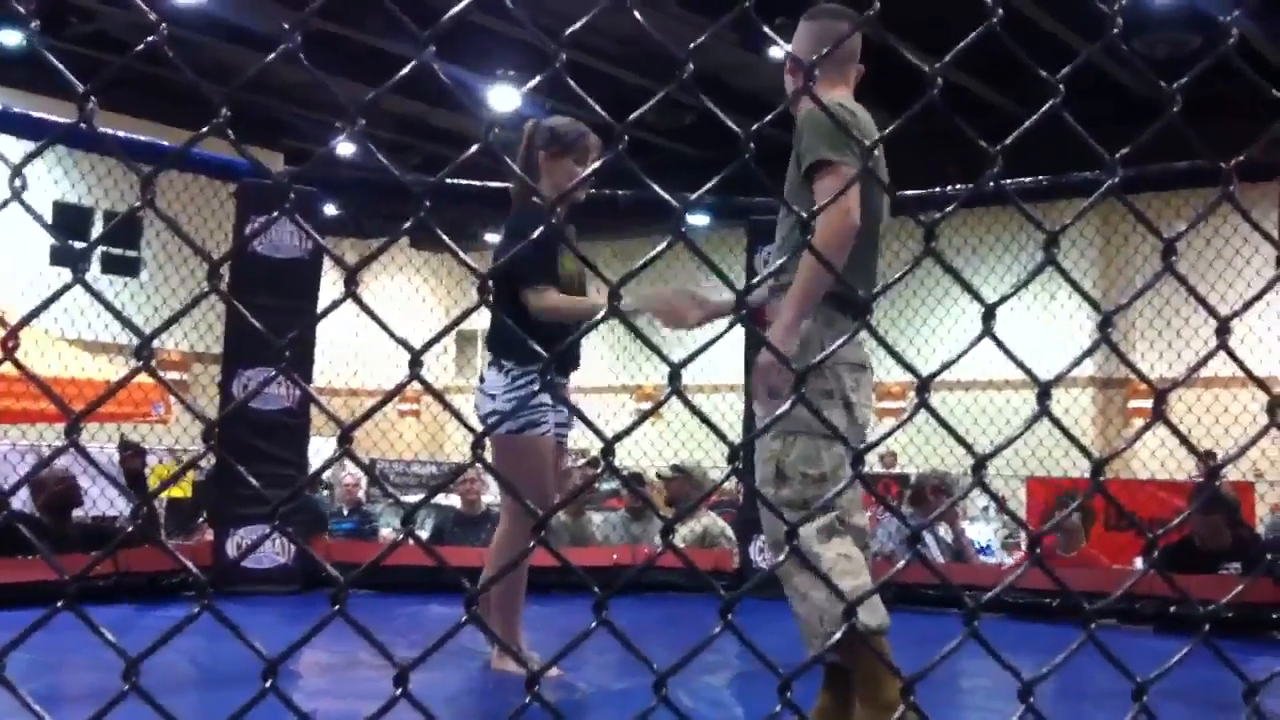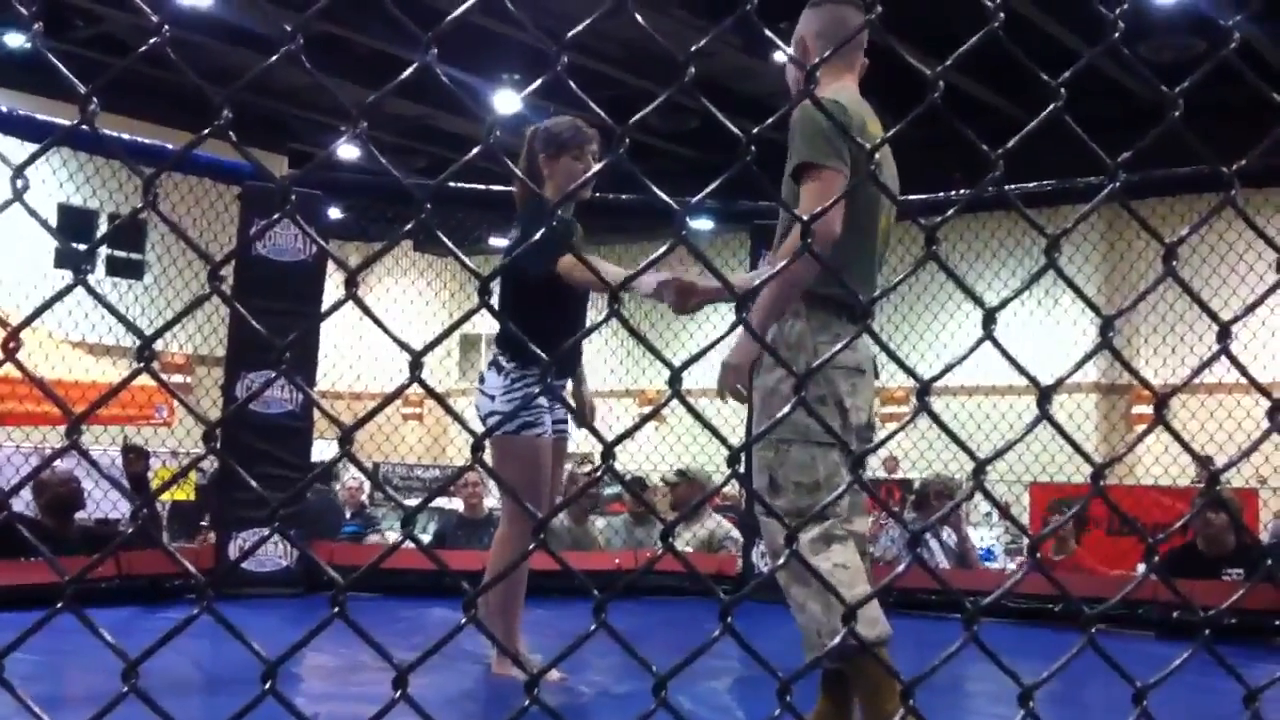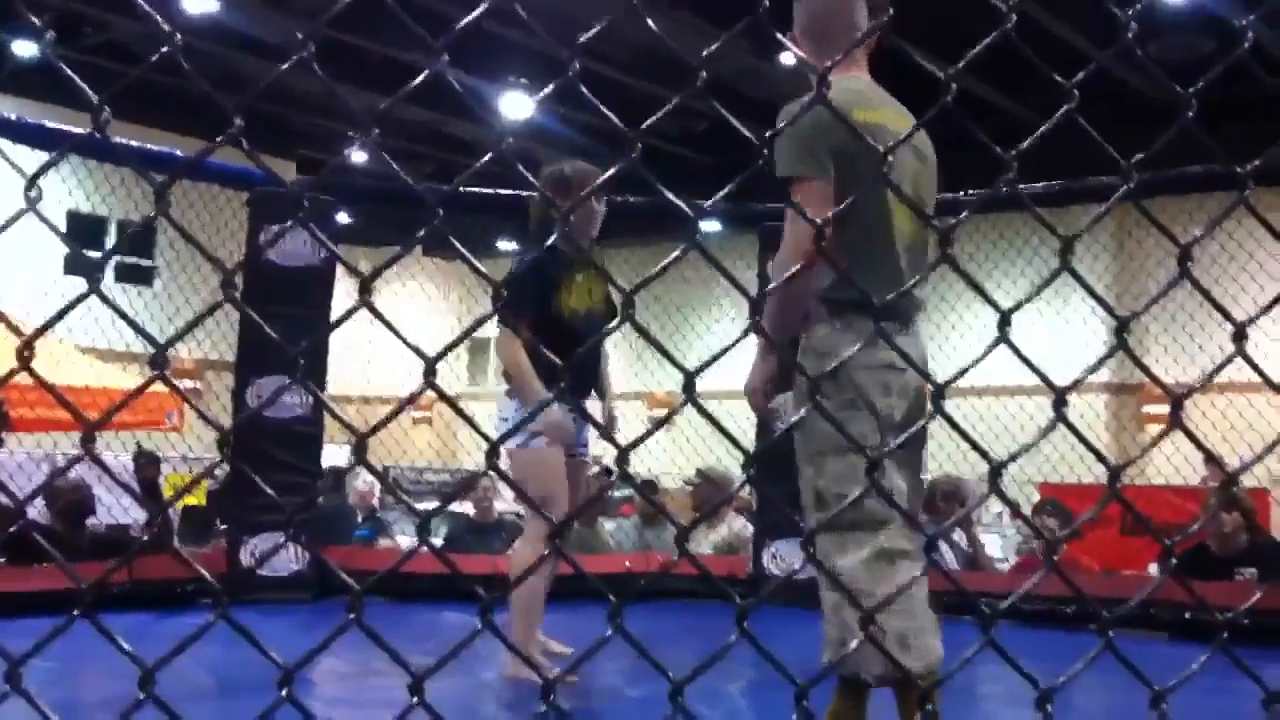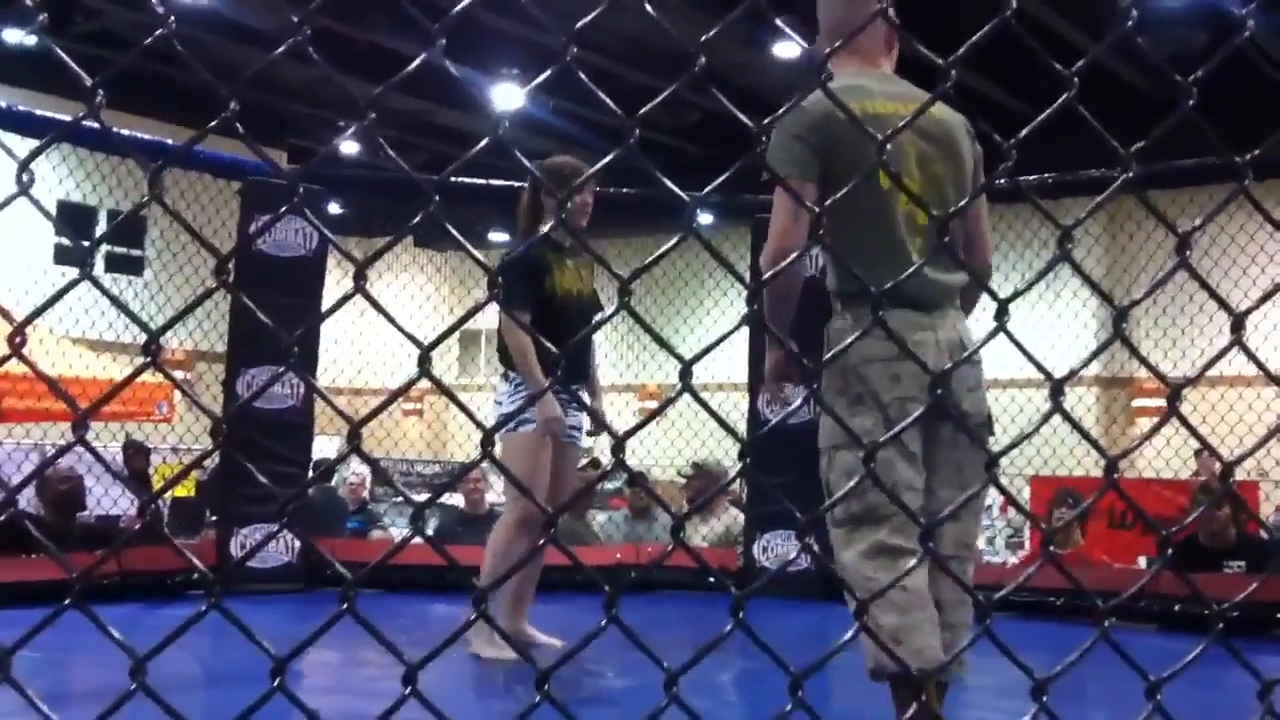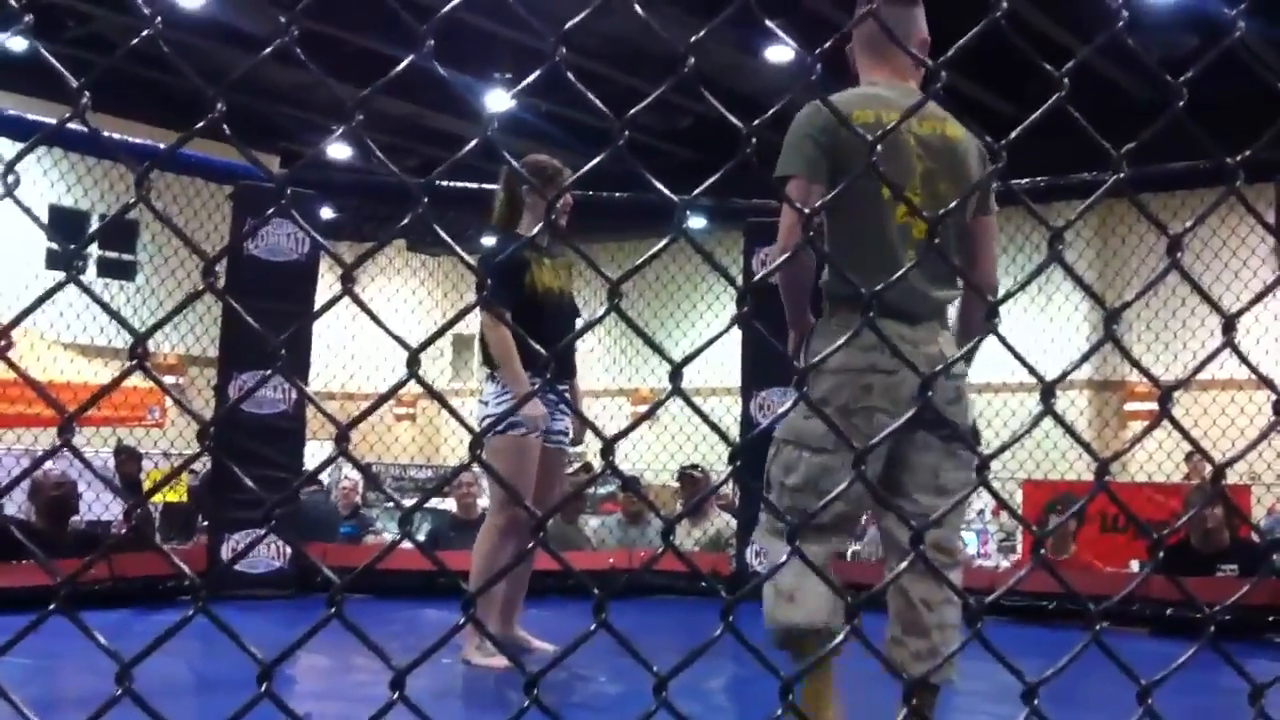
dt=0.7s
person 1, frame 1
left shoulder: (822, 117)
right shoulder: (865, 131)
left elbow: (837, 220)
left wrist: (782, 329)
right wrist: (722, 305)
left hip: (813, 339)
right hip: (841, 345)
left knee: (798, 515)
right knee: (833, 520)
person 1, frame 2
left shoulder: (818, 112)
right shoulder: (877, 134)
left elbow: (818, 230)
left wrist: (751, 332)
right wrist: (715, 290)
left hip: (806, 341)
right hip: (848, 347)
left knee: (799, 525)
right knee: (835, 527)
person 1, frame 3
left shoulder: (811, 115)
right shoulder: (912, 127)
left elbow: (805, 249)
left wrist: (768, 349)
left hip: (848, 343)
right hip: (905, 345)
left knee: (863, 537)
right knee: (878, 534)
person 1, frame 4
left shoulder: (811, 114)
right shoulder: (951, 121)
left elbow: (784, 247)
right elbow: (980, 260)
left wrist: (776, 339)
left hip: (871, 340)
right hip: (951, 341)
left knee: (877, 537)
right knee: (947, 538)
person 1, frame 5
left shoulder: (825, 117)
right shoulder: (966, 141)
left elbow: (791, 244)
right elbow: (984, 281)
left wrist: (801, 326)
left hip: (851, 348)
right hip: (934, 353)
left knee: (796, 529)
right knee: (929, 546)
person 2, frame 1
left shoulder: (556, 227)
right shoulder: (531, 221)
right elbow: (542, 303)
right wrist: (634, 303)
left hip: (545, 387)
right hip: (519, 380)
left knee: (525, 516)
right knee: (527, 516)
left ankle: (501, 628)
right ankle: (508, 647)
person 2, frame 2
left shoulder: (563, 225)
right shoulder: (539, 222)
right elbow: (581, 271)
left wrist: (579, 383)
right wrist: (646, 283)
left hip: (549, 385)
right hip: (519, 382)
left knee: (535, 519)
right knee: (522, 518)
left ankle: (498, 625)
right ankle: (508, 652)
person 2, frame 3
left shoulder: (594, 270)
right shoulder: (536, 266)
right elbow: (509, 341)
left wrist: (606, 400)
right wrist: (543, 403)
left hip: (574, 410)
right hip: (535, 409)
left knee: (561, 525)
right knee: (543, 523)
left ankle: (527, 629)
right ankle: (521, 647)
person 2, frame 4
left shoulder: (581, 260)
right shoulder: (527, 254)
right elbow: (514, 329)
left wrist: (594, 395)
right wrist: (541, 396)
left hip: (568, 396)
right hip: (528, 393)
left knee: (554, 515)
right knee: (525, 509)
left ankle: (516, 620)
right ankle: (481, 623)
person 2, frame 5
left shoulder: (559, 259)
right shoulder: (505, 253)
right elbow: (495, 325)
left wrist: (575, 403)
right wrist: (524, 394)
left hip: (553, 396)
right hip: (514, 394)
left knee: (539, 519)
right knee: (509, 514)
left ankle: (507, 625)
right ankle: (475, 634)
